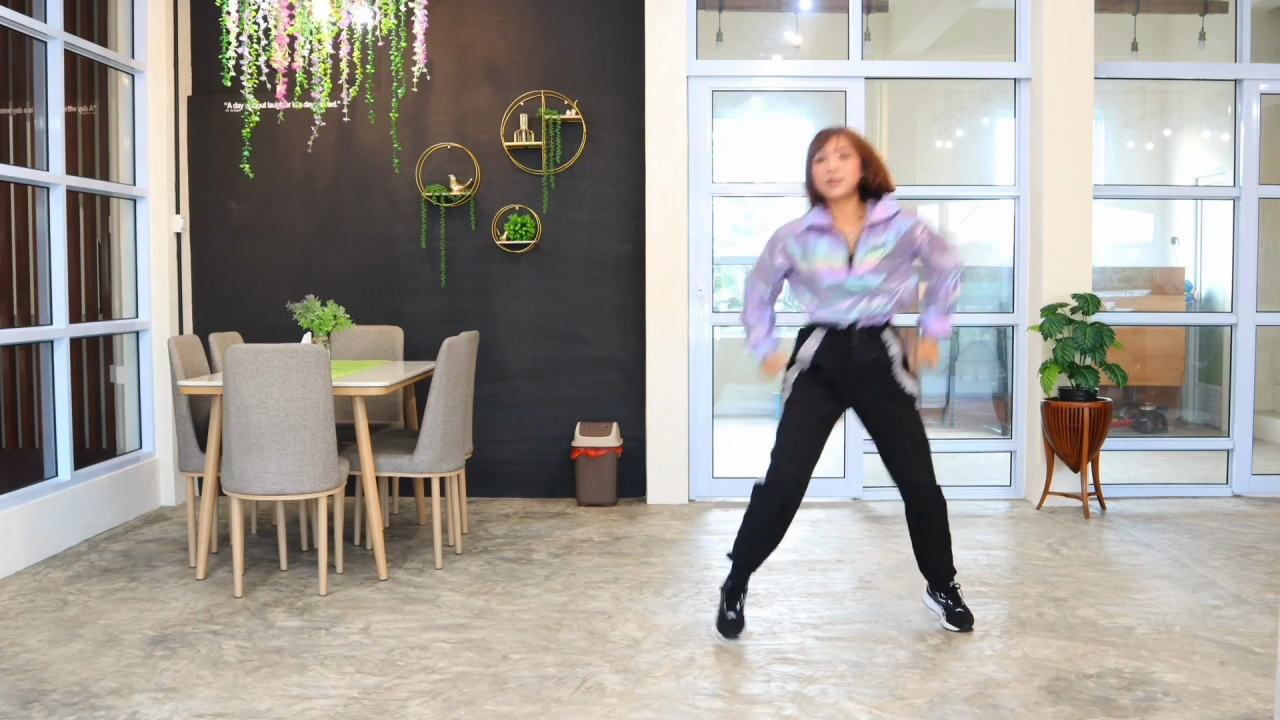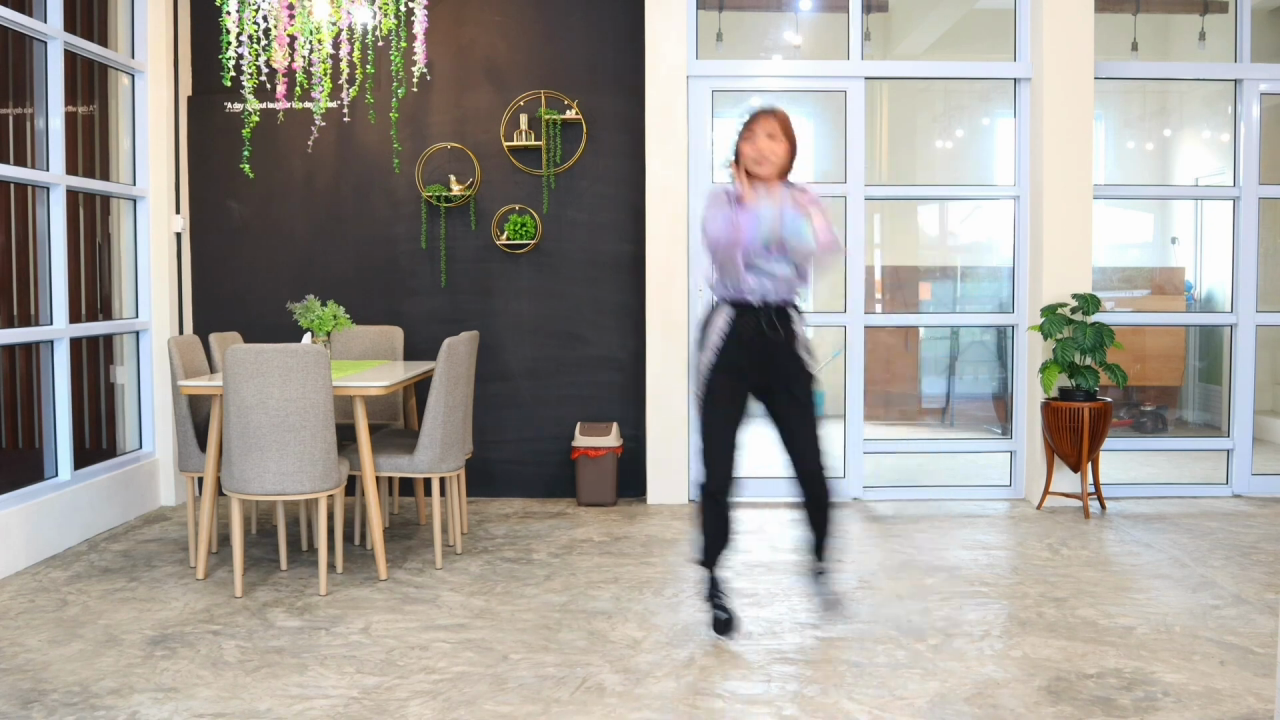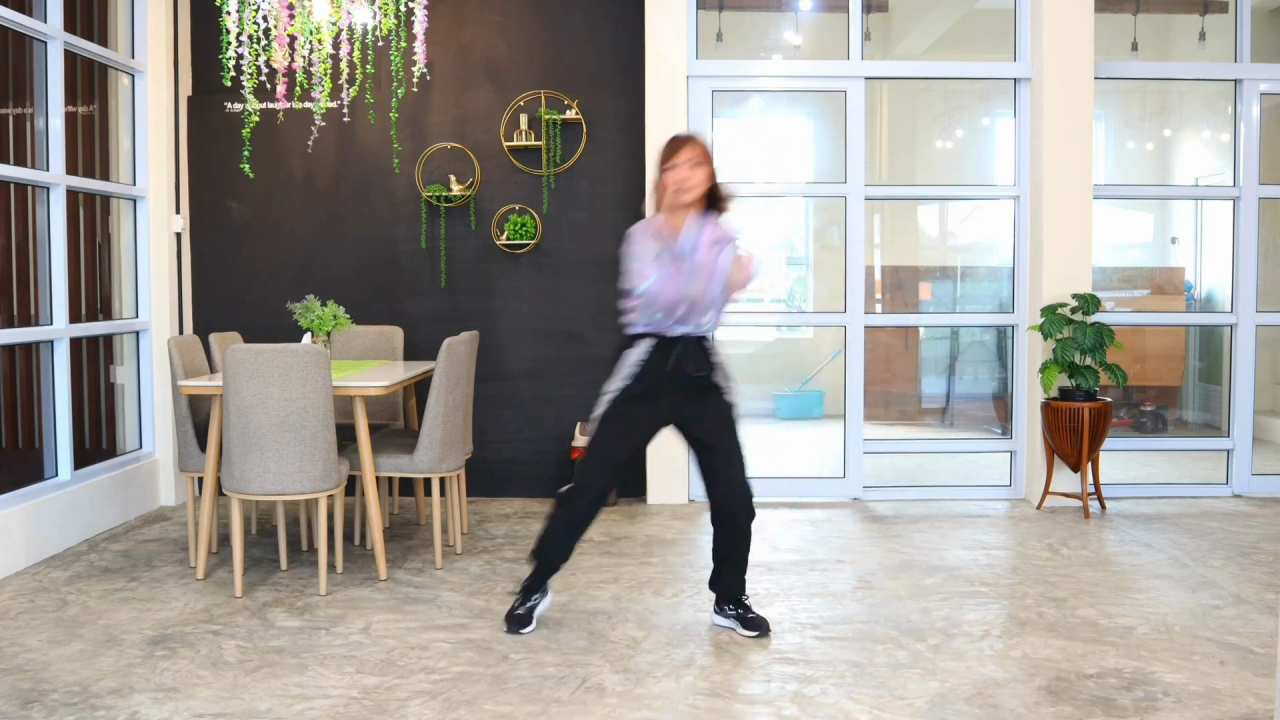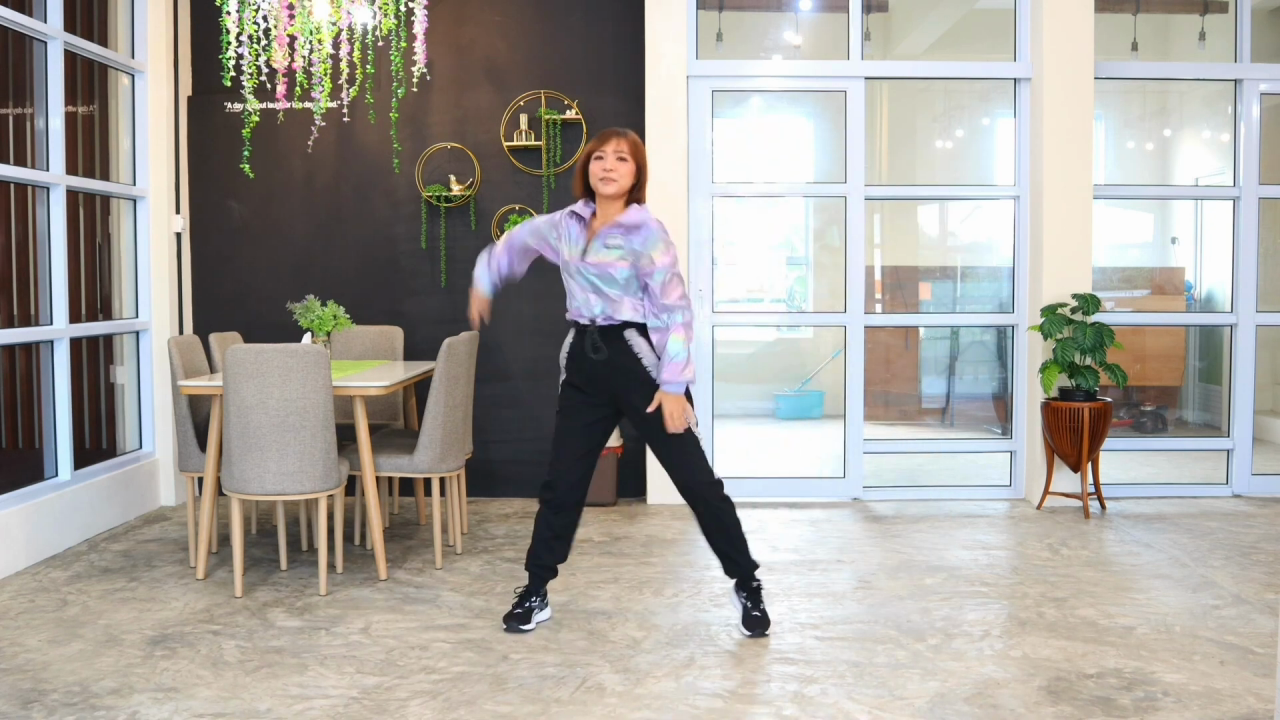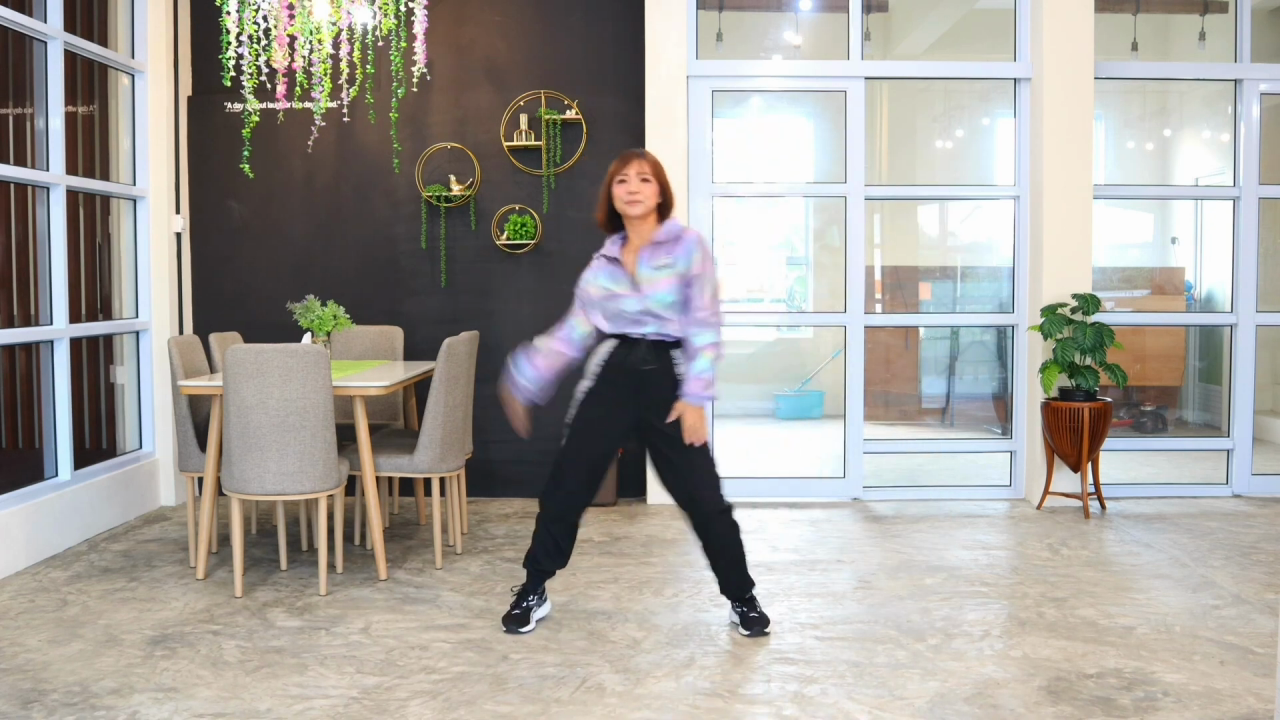
dt=0.3s
person 1, frame 1
left shoulder: (899, 225)
right shoulder: (798, 235)
left elbow: (944, 267)
right elbow: (761, 290)
left wrist: (933, 329)
right wrist: (764, 349)
left hip: (874, 358)
right hip: (819, 363)
left knee: (920, 481)
right knee: (784, 480)
left ankle: (943, 588)
right ankle: (736, 588)
person 1, frame 2
left shoulder: (800, 202)
right shoulder: (722, 200)
left elbow: (823, 242)
right elbow: (726, 236)
left wrist: (778, 208)
right wrist: (761, 212)
left hip: (781, 338)
right hip: (731, 335)
left knee: (809, 464)
right knee: (719, 470)
left ankle: (818, 562)
right ankle: (714, 578)
person 1, frame 3
left shoulder: (721, 237)
right shoulder: (646, 236)
left elbow: (730, 277)
right elbow: (666, 296)
left wrist: (708, 250)
right wrist: (722, 272)
left hip: (697, 370)
right hip: (644, 367)
left knee: (733, 495)
right knee: (591, 485)
left ankle: (730, 599)
right ankle: (536, 586)
person 1, frame 4
left shoulder: (647, 231)
right shoulder: (570, 221)
left elbow: (675, 309)
right elbow: (520, 241)
left wrist: (674, 385)
right wrist: (484, 280)
left hip: (637, 365)
right hip: (584, 362)
left knee: (696, 480)
right knee: (562, 484)
left ankle: (746, 584)
right ankle: (536, 591)
person 1, frame 5
left shoulder: (686, 247)
right shoulder: (602, 262)
left elbow: (707, 326)
right elbow: (575, 330)
left wrist: (694, 394)
right wrist: (525, 375)
left hip: (670, 380)
right hip: (610, 377)
left knee: (702, 498)
right knee: (564, 488)
left ankle: (742, 597)
right ankle: (534, 590)
